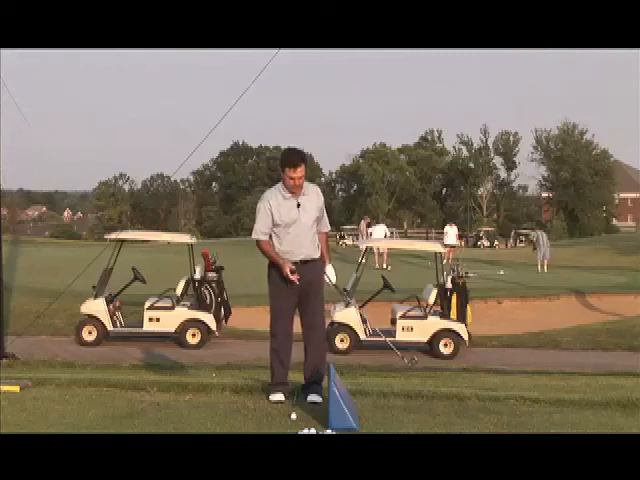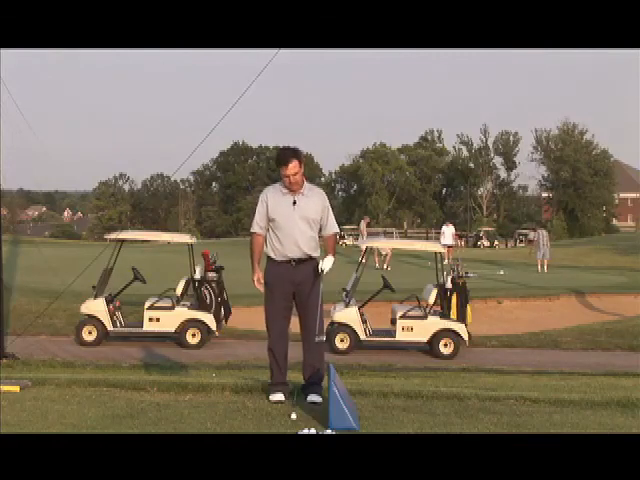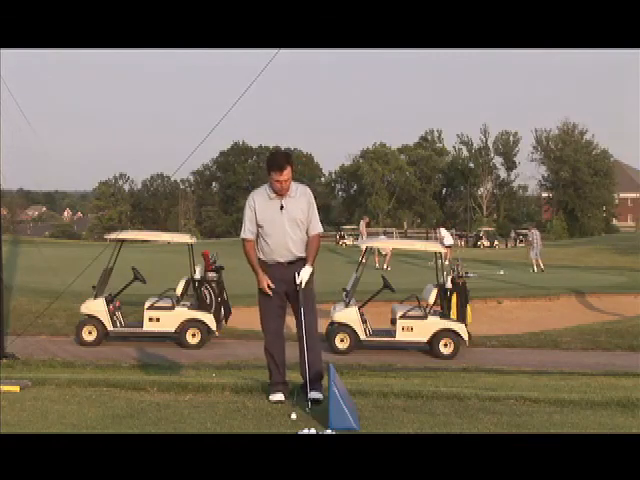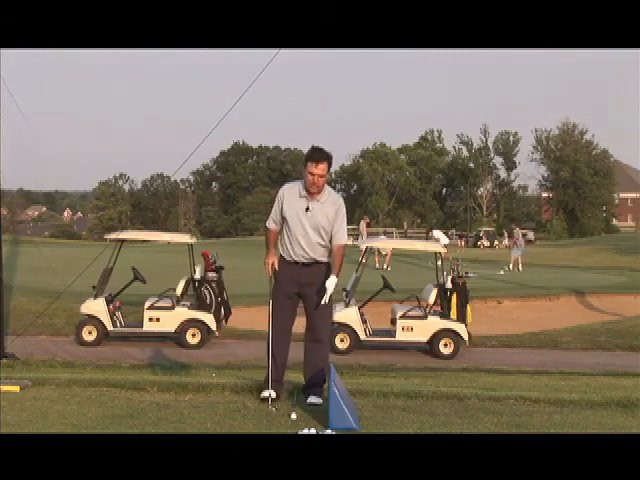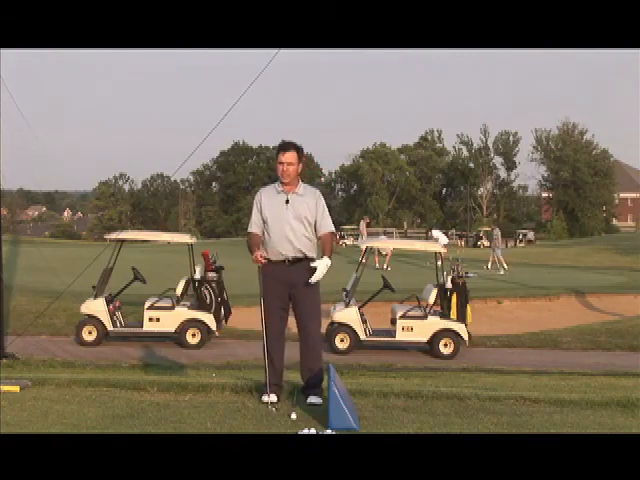
dt=1s
person 1, frame 1
left shoulder: (316, 193)
right shoulder: (269, 199)
right elbow: (261, 237)
left wrist: (327, 262)
right wrist: (281, 262)
left hip: (312, 268)
right hip: (282, 270)
left knee: (315, 327)
right knee: (280, 329)
left ankle: (313, 385)
right ankle: (278, 385)
person 1, frame 2
left shoulder: (318, 196)
right shoulder: (268, 195)
left elbow: (329, 231)
right elbow: (258, 233)
left wrist: (330, 256)
right wrist: (256, 267)
left hip: (309, 268)
right hip: (277, 268)
left knee: (313, 327)
right knee: (277, 329)
left ankle: (313, 385)
right ankle: (278, 385)
person 1, frame 3
left shoulder: (305, 194)
right shoulder: (255, 199)
left elbow: (314, 233)
right elbow: (248, 239)
left wrist: (309, 266)
right wrist: (259, 273)
left hip: (299, 269)
right hip: (270, 271)
left knee: (309, 327)
right knee: (272, 331)
left ankle: (313, 384)
right ankle: (277, 385)
person 1, frame 4
left shoulder: (336, 202)
right shoulder: (286, 192)
left elbow: (339, 243)
right elbow: (273, 225)
left wrist: (334, 276)
right wrist: (271, 251)
left hip: (318, 272)
right hip: (287, 268)
left knee: (319, 332)
right knee: (279, 328)
left ankle: (314, 388)
right ankle: (273, 383)
person 1, frame 5
left shoulder: (313, 195)
right shoulder: (263, 195)
left elbow: (326, 231)
right elbow: (254, 231)
left wrist: (326, 257)
right wrist: (255, 250)
left hip: (305, 269)
right hip: (273, 270)
left knee: (310, 329)
right knee: (272, 330)
left ankle: (313, 388)
right ankle: (273, 386)
